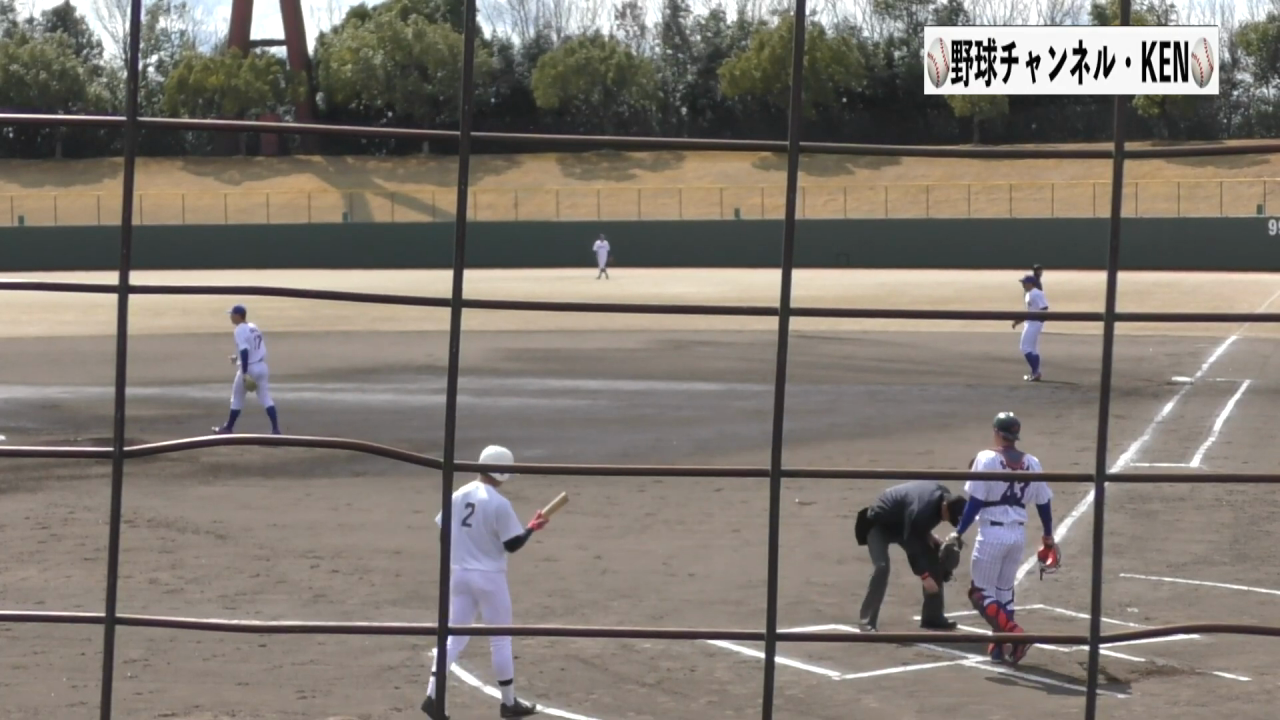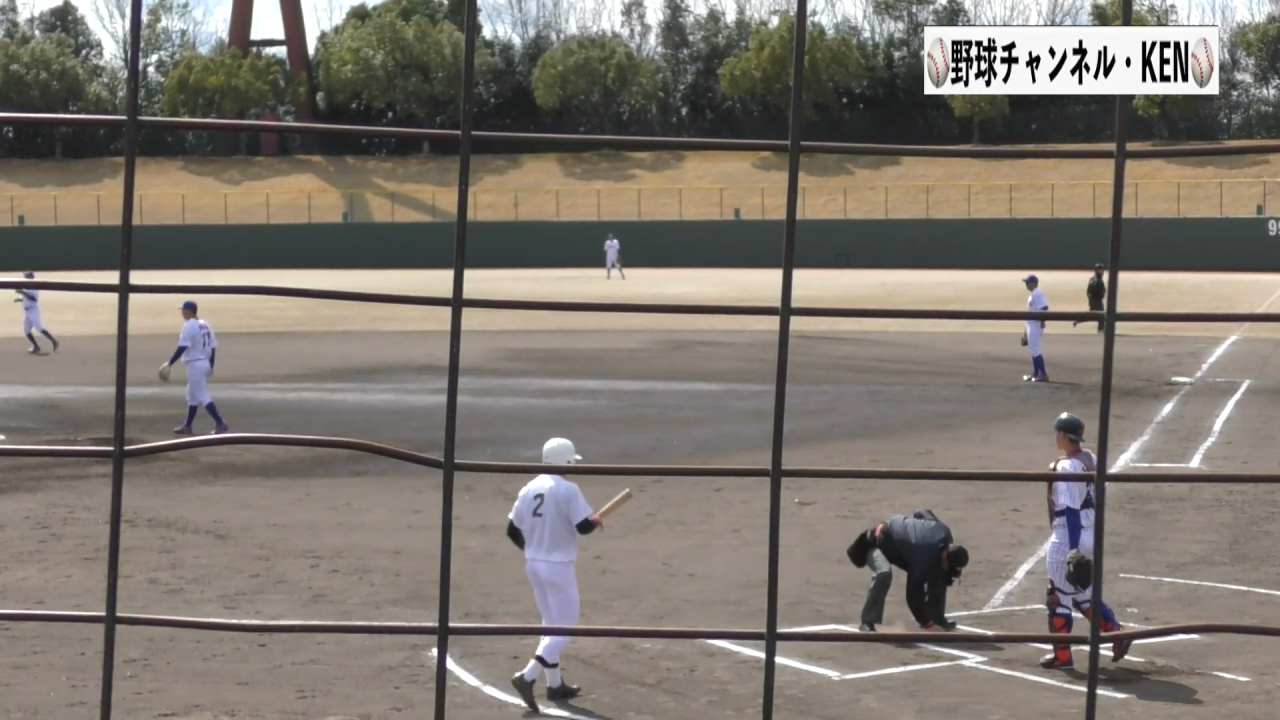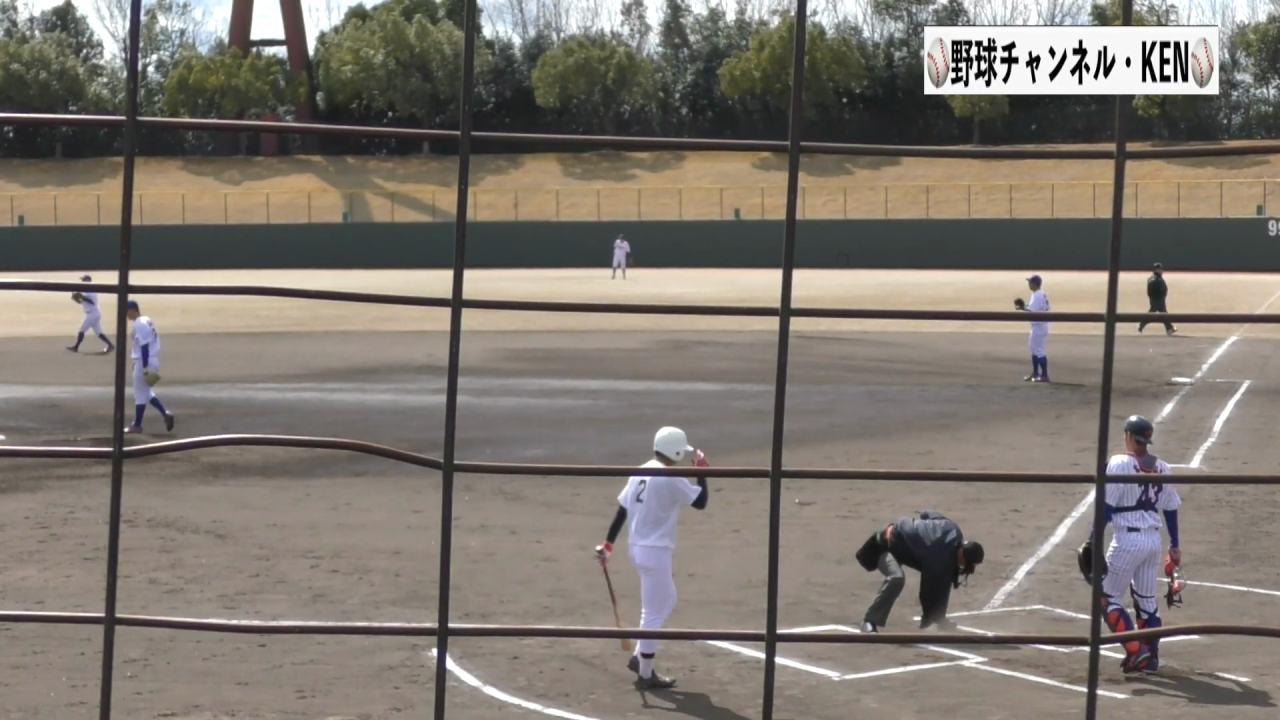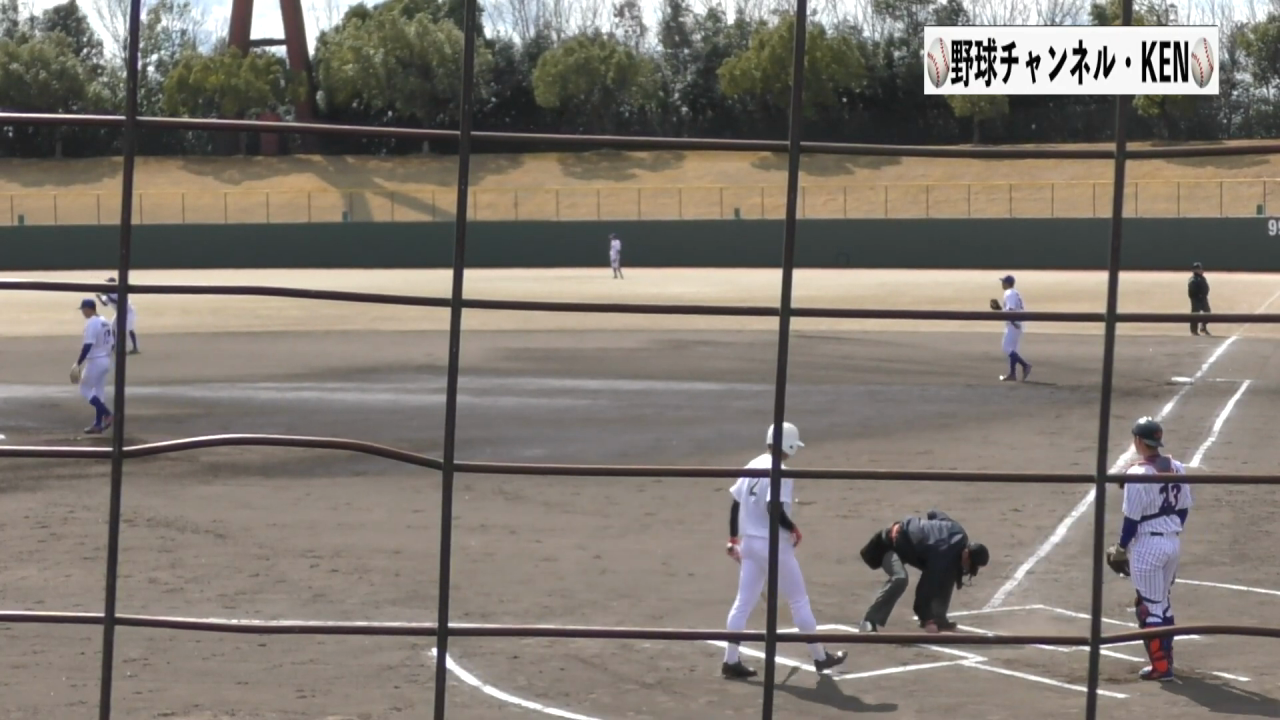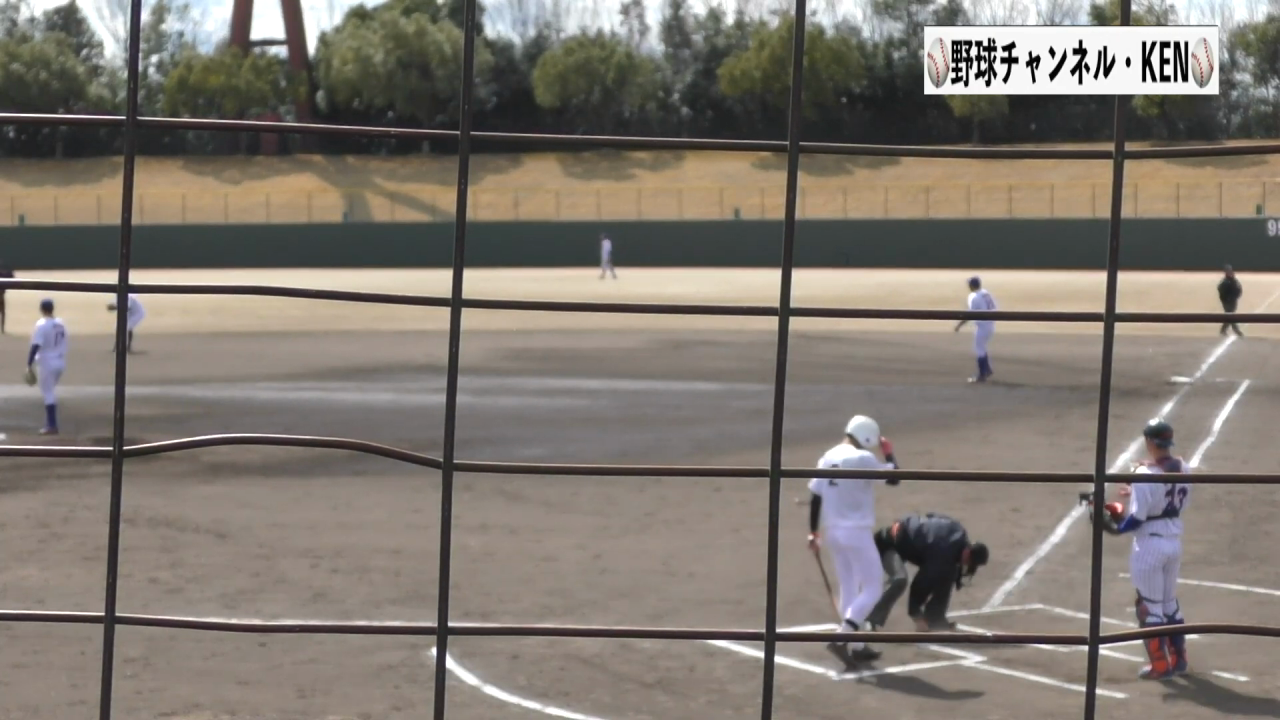
dt=0.7s
person 1, frame 1
left shoulder: (457, 496)
right shoulder: (499, 503)
left elbow: (443, 535)
right elbow: (512, 545)
right wrist: (532, 527)
left hip: (459, 576)
right hip: (489, 578)
left knee: (455, 637)
right knee: (500, 640)
left ankle: (432, 696)
person 1, frame 2
left shoulder: (528, 489)
right shoulder: (568, 489)
left elbow: (513, 530)
right elbow: (583, 527)
right wrist: (596, 523)
left hip: (534, 565)
right hip: (559, 566)
left knee: (551, 624)
right knee: (564, 630)
left ankle: (555, 684)
right ankle: (527, 676)
person 1, frame 3
left shoulder: (640, 473)
right shoulder: (670, 478)
left elbow: (622, 510)
right elbow: (701, 502)
left wrist: (608, 544)
right wrist: (702, 470)
left hip: (637, 548)
right hip: (656, 552)
left knee: (666, 602)
right knee: (653, 613)
left ankle: (640, 657)
right ankle: (647, 673)
person 1, frame 4
left shoulder: (752, 467)
left elbow: (735, 505)
left wrist: (734, 540)
right wrist: (794, 529)
left hip: (749, 543)
right hip: (773, 544)
left knee: (745, 601)
right knee: (798, 599)
left ankle: (732, 660)
right ankle: (820, 656)
person 1, frame 5
left shoulder: (827, 458)
right shoulder: (863, 458)
left elbow: (815, 498)
right elbow: (894, 478)
left wrist: (813, 533)
right wrist: (888, 453)
left hip: (832, 532)
right hip: (856, 533)
left knee: (848, 589)
right knee: (871, 589)
left ankle: (857, 646)
right ankle: (841, 640)
person 2, frame 1
left shoulder: (986, 458)
right shoulder: (1031, 462)
left elbow: (975, 501)
right elbow: (1044, 502)
left wrist: (959, 533)
right wrist: (1048, 534)
left hip: (991, 533)
right hip: (1017, 534)
left knee: (981, 592)
right knee: (1004, 591)
left ankle: (1014, 636)
right ankle: (999, 648)
person 2, frame 2
left shoulder: (1066, 466)
right shoulder: (1091, 459)
left elbow: (1070, 509)
left wrist: (1074, 547)
left hip: (1066, 537)
right hip: (1088, 536)
left knee: (1058, 597)
right knee: (1082, 594)
left ankle: (1061, 655)
right ankle: (1119, 637)
person 2, frame 3
left shoulder: (1119, 463)
right shoulder: (1162, 467)
left elbow: (1108, 506)
right elbow: (1171, 510)
left wrist: (1093, 540)
right wrist: (1175, 545)
left hip: (1127, 540)
right hip: (1154, 539)
left knee: (1107, 597)
right knee: (1147, 599)
left ankle: (1136, 649)
right ankle: (1149, 657)
person 2, frame 4
left shoulder: (1138, 474)
right shoulder: (1177, 468)
left elbow: (1132, 518)
right elbow: (1184, 509)
left wrist: (1122, 547)
left hip: (1148, 545)
right hip: (1173, 542)
left knee: (1149, 607)
right knee: (1162, 600)
left ankle: (1161, 666)
right ankle: (1166, 656)
person 2, frame 5
left shoulder: (1146, 474)
right shoulder: (1183, 469)
left elbow: (1138, 518)
left wrist: (1116, 528)
left hip: (1149, 546)
right hip: (1174, 543)
left knee: (1149, 606)
right knee: (1169, 601)
left ankle: (1160, 666)
right ankle: (1179, 659)
